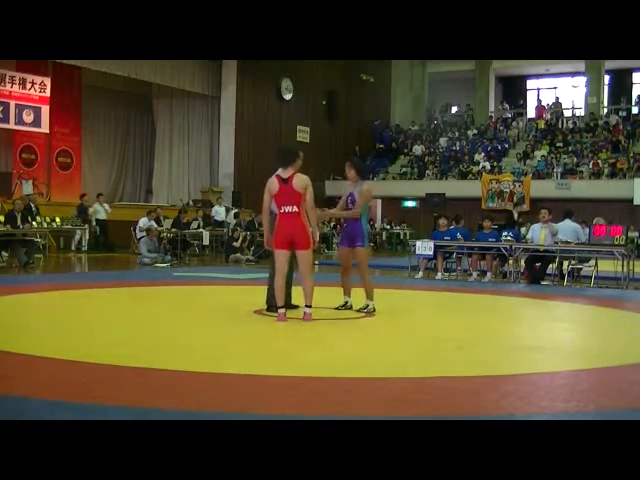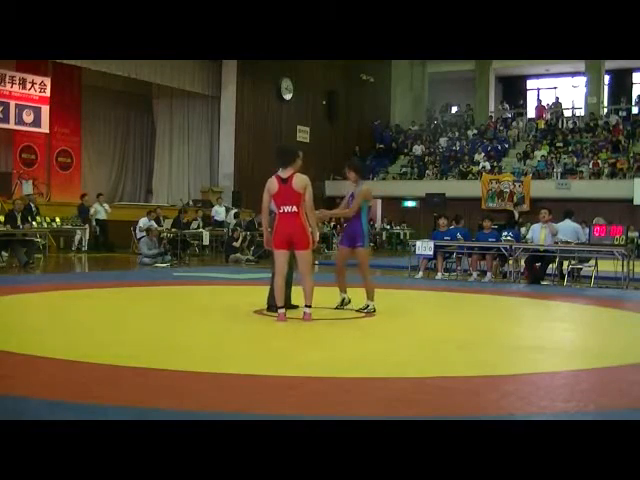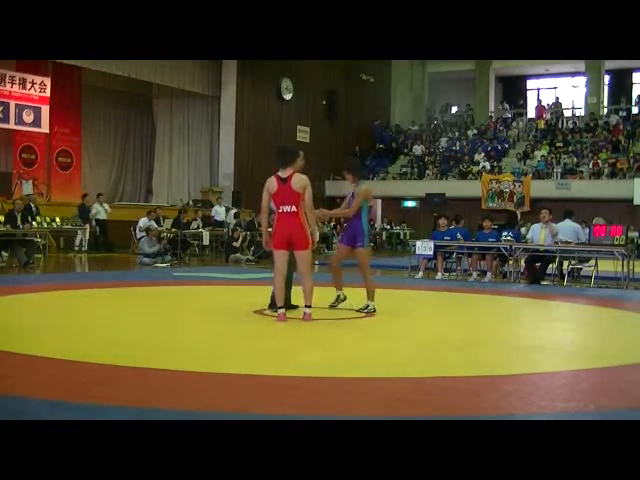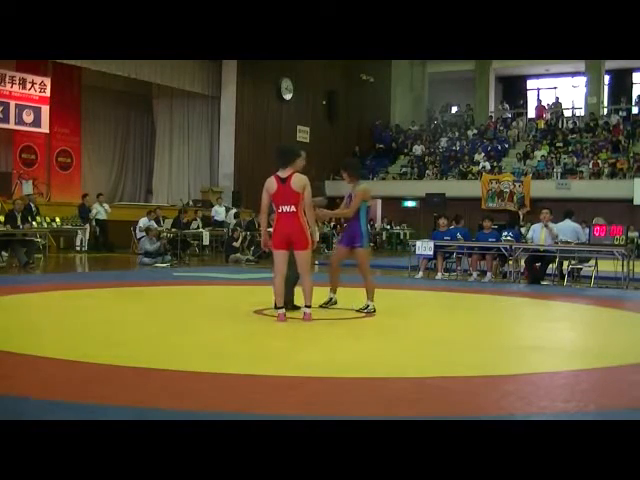
dt=0.1s
person 1, frame 1
left shoulder: (271, 182)
right shoulder: (304, 180)
left elbow: (265, 211)
right elbow: (310, 209)
left wrist: (267, 234)
right wrist: (315, 231)
left hip: (281, 230)
right hip: (300, 229)
left knee: (280, 273)
right knee: (306, 273)
left ankle: (281, 311)
right ankle: (307, 311)
person 1, frame 2
left shoulder: (271, 182)
right shoulder: (303, 180)
left elbow: (264, 211)
right elbow: (309, 209)
left wrist: (266, 234)
right wrist: (315, 231)
left hip: (280, 230)
right hip: (299, 229)
left knee: (280, 273)
right knee: (306, 273)
left ankle: (281, 312)
right ankle: (307, 311)
person 1, frame 3
left shoulder: (270, 182)
right shoulder: (302, 180)
left elbow: (264, 211)
right elbow: (309, 209)
left wrist: (265, 234)
right wrist: (314, 231)
left hip: (280, 230)
right hip: (299, 229)
left knee: (279, 273)
right knee: (305, 273)
left ankle: (280, 312)
right ankle: (307, 311)
person 1, frame 4
left shoulder: (270, 182)
right shoulder: (302, 179)
left elbow: (264, 211)
right elbow: (309, 209)
left wrist: (264, 234)
right wrist: (313, 231)
left hip: (279, 230)
right hip: (298, 229)
left knee: (279, 273)
right knee: (305, 273)
left ankle: (280, 312)
right ankle: (307, 311)
person 2, frame 1
left shoulder: (364, 190)
right shoulder: (349, 190)
left elbow: (357, 213)
right elbow: (338, 209)
left wrist: (331, 214)
right wrist: (327, 213)
left hip: (360, 233)
right hip: (347, 232)
left knee: (362, 270)
right knee: (345, 268)
left ankle: (370, 303)
right ankle: (347, 301)
person 2, frame 2
left shoulder: (364, 189)
right shoulder: (352, 190)
left elbow: (350, 212)
right elbow: (341, 209)
left wrist: (329, 214)
right wrist: (325, 214)
left hip: (360, 233)
right hip: (348, 232)
left knee: (364, 270)
right knee: (339, 266)
left ankle: (370, 304)
right ankle: (344, 297)
person 2, frame 3
left shoulder: (363, 189)
right shoulder: (354, 190)
left elbow: (350, 212)
right elbow: (342, 210)
left wrist: (329, 213)
right wrist: (326, 214)
left hip: (361, 233)
right hip: (349, 231)
left knee: (364, 270)
right knee: (334, 262)
left ankle: (371, 304)
right ankle: (340, 294)
person 2, frame 4
left shoulder: (361, 189)
right shoulder: (352, 190)
left elbow: (350, 212)
right elbow: (342, 210)
left wrist: (329, 213)
right wrist: (326, 214)
left hip: (360, 233)
right hip: (348, 232)
left knee: (364, 270)
right knee: (334, 264)
left ankle: (370, 304)
right ankle: (332, 296)
person 3, frame 1
left shoulder: (283, 175)
right shoulder: (284, 176)
right elbow: (287, 203)
left hip: (285, 222)
right hip: (283, 222)
left knee: (287, 264)
right knee: (280, 264)
left ankle: (283, 301)
right ankle: (273, 303)
person 3, frame 2
left shoulder: (285, 175)
right shoulder: (285, 176)
right elbow: (288, 203)
left hip: (286, 222)
right hip: (284, 222)
left knee: (287, 264)
right knee: (282, 264)
left ankle: (283, 300)
right ankle: (274, 302)
person 3, frame 3
left shoulder: (284, 176)
right shoulder: (290, 177)
right elbow: (291, 202)
right wrist: (308, 209)
left hip: (285, 222)
right hip: (287, 222)
left knee: (285, 264)
right knee: (287, 264)
left ankle: (282, 300)
right ankle: (277, 300)
person 3, frame 4
left shoulder: (284, 176)
right shoulder: (291, 177)
right elbow: (297, 201)
left wrist: (312, 202)
right wrist: (315, 201)
left hip: (287, 222)
right hip: (288, 222)
left knee: (286, 264)
right knee: (291, 264)
left ankle: (284, 300)
right ankle: (284, 300)
